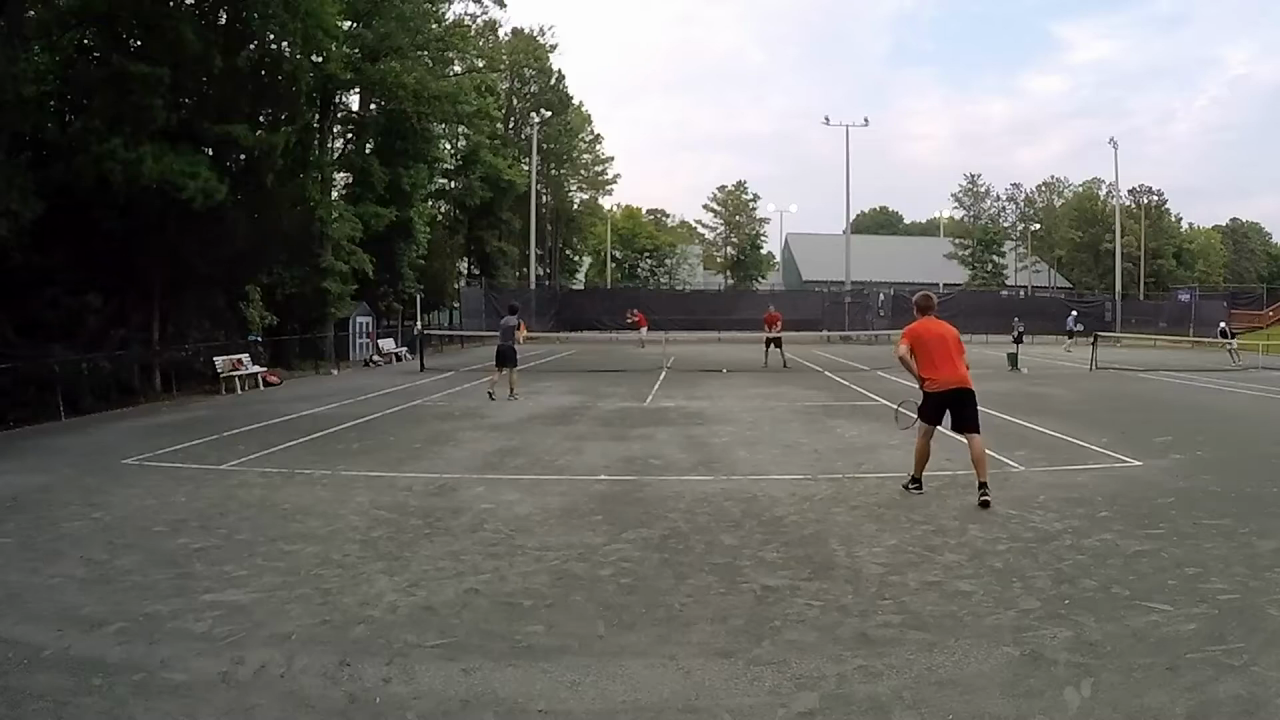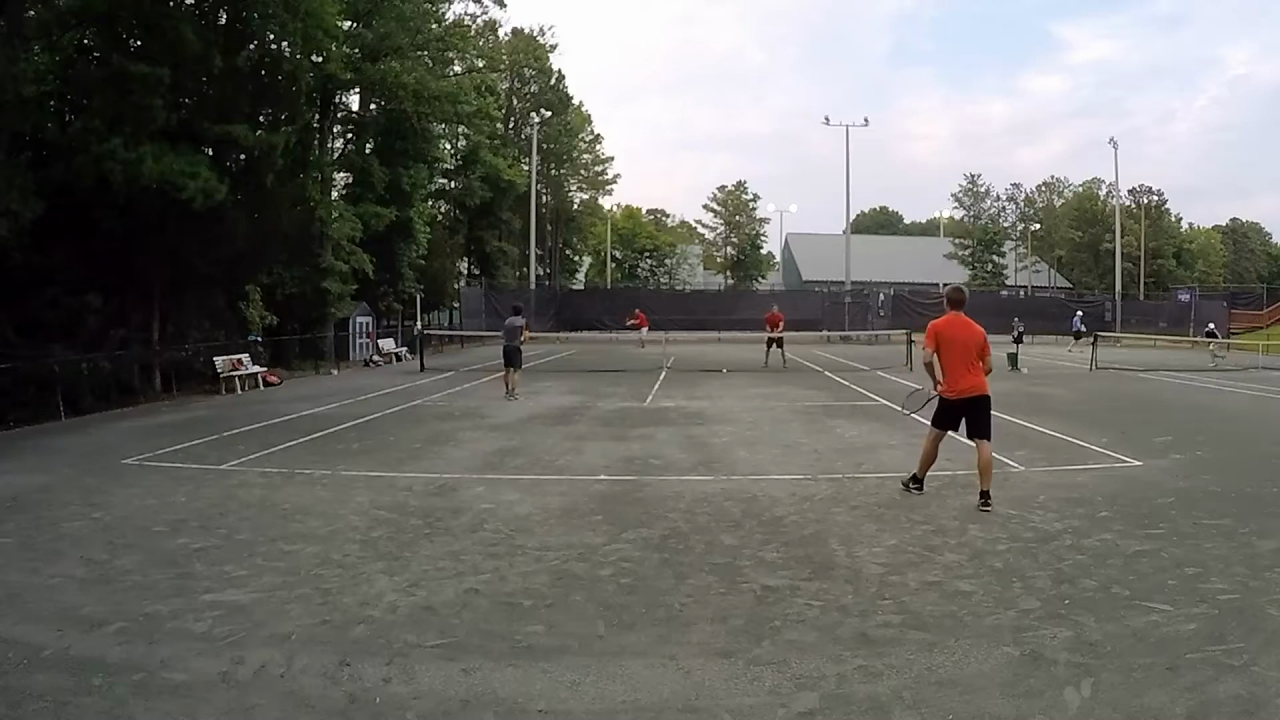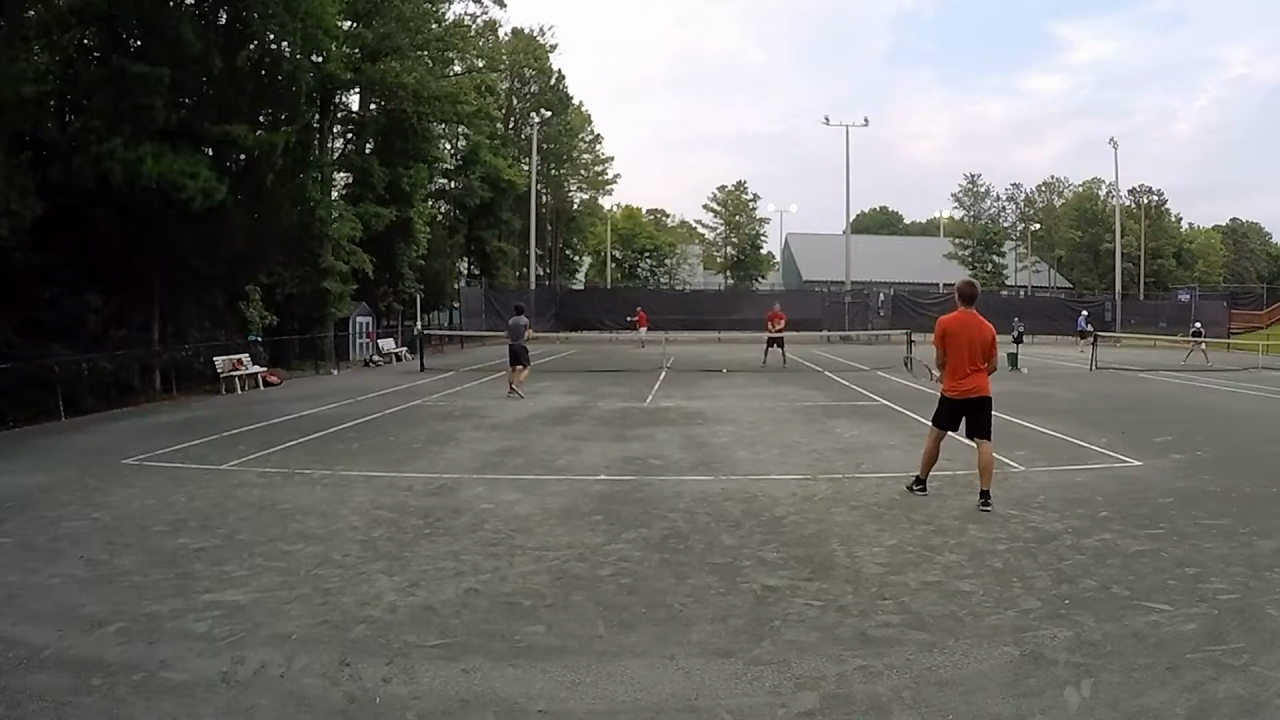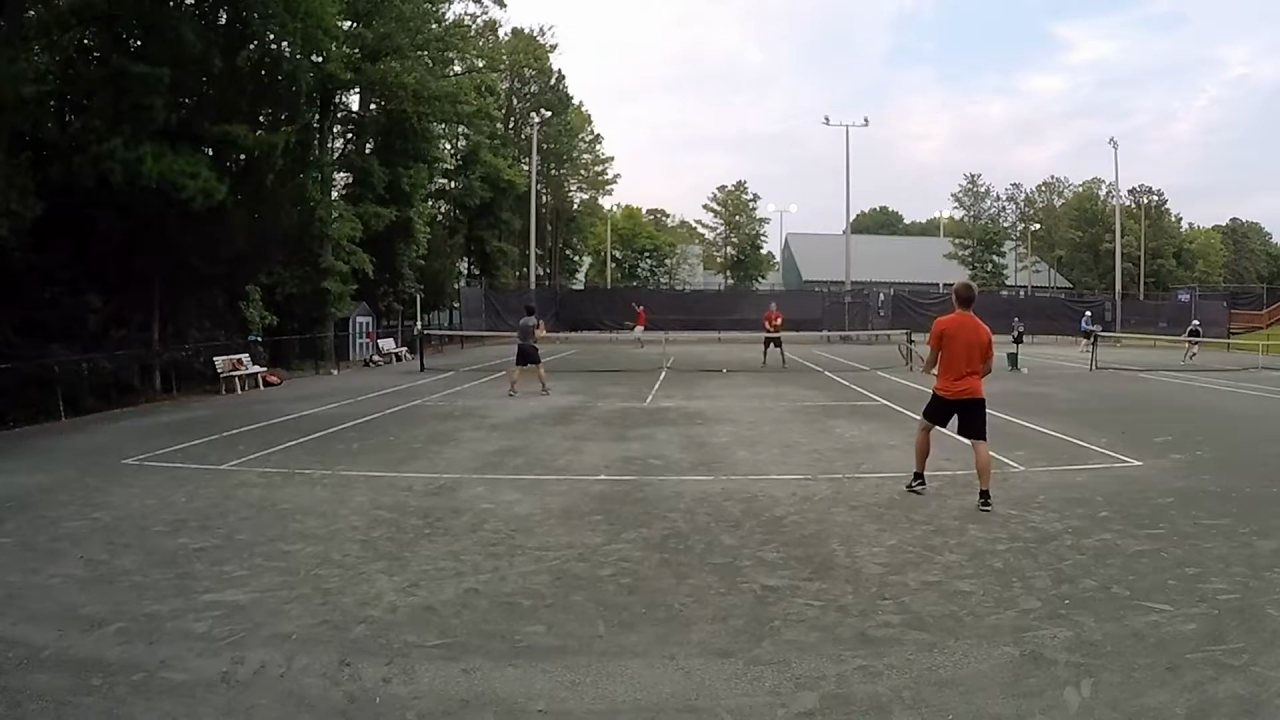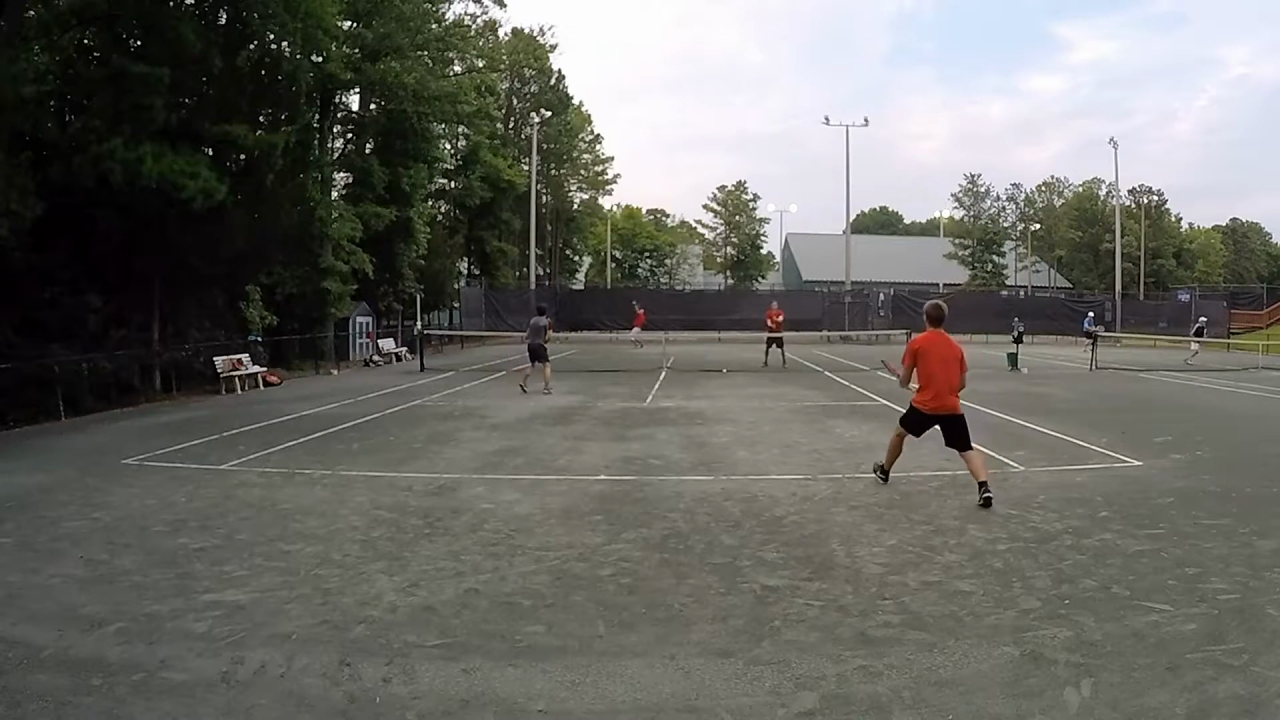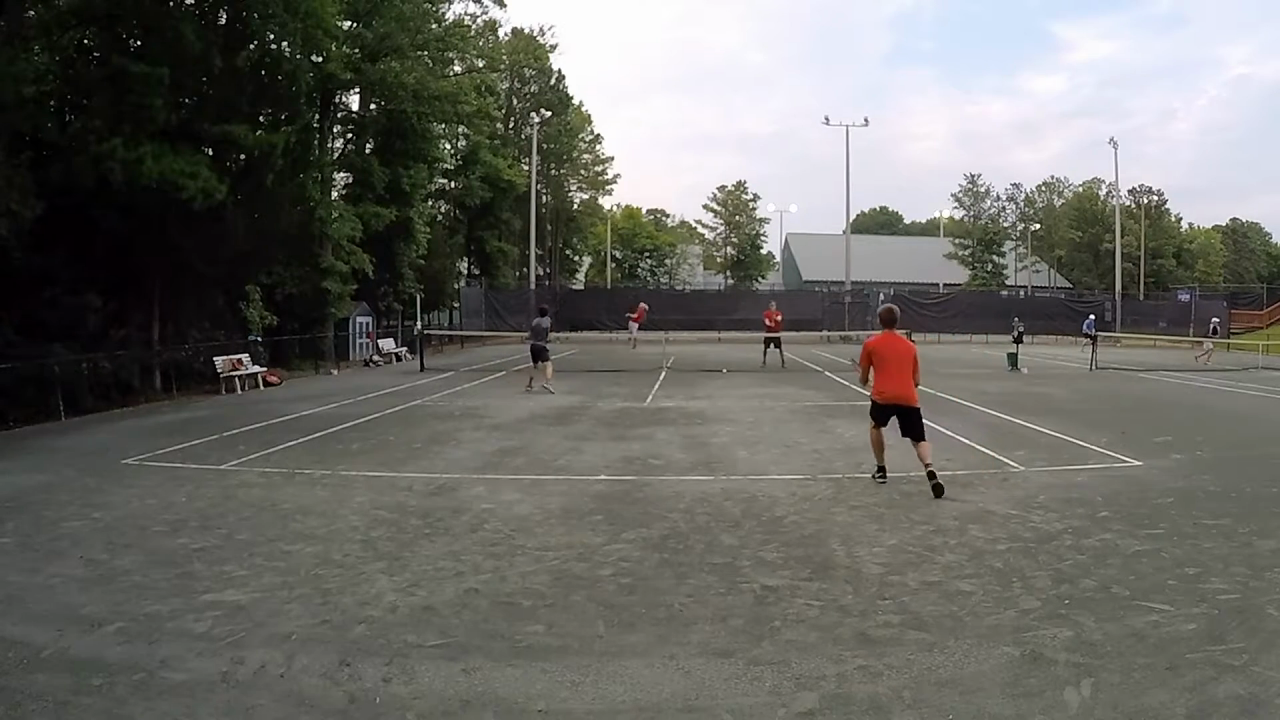
dt=0.3s
person 1, frame 1
left shoulder: (912, 330)
right shoulder: (951, 329)
left elbow: (902, 354)
right elbow: (965, 364)
left wrist: (919, 377)
left hip: (936, 388)
right hip: (963, 385)
left knee: (924, 434)
right knee: (973, 436)
left ankle: (916, 481)
right ankle: (983, 488)
person 1, frame 2
left shoulder: (936, 326)
right shoulder: (978, 330)
left elbow: (928, 360)
right elbow: (988, 366)
left wrist: (936, 382)
left hip: (952, 393)
right hip: (980, 392)
left knee: (934, 437)
right knee: (983, 443)
left ankle: (917, 481)
right ankle: (985, 496)
person 1, frame 3
left shoulder: (945, 322)
right shoulder: (988, 328)
left elbow: (940, 361)
right elbow: (993, 366)
left hip: (953, 392)
right hip: (981, 393)
left knee: (935, 437)
right knee: (984, 443)
left ankle: (920, 482)
right ankle: (985, 495)
person 1, frame 4
left shoulder: (942, 324)
right shoulder: (984, 330)
left elbow: (931, 361)
right elbow: (988, 368)
left wrist: (927, 368)
left hip: (946, 392)
right hip: (974, 394)
left knee: (924, 428)
right knee: (980, 443)
left ankle: (918, 478)
right ankle: (985, 495)
person 1, frame 5
left shoulder: (916, 342)
right shoulder: (956, 347)
left elbow: (904, 382)
right elbow: (962, 384)
left wrist: (900, 376)
left hip: (924, 405)
right hip: (952, 408)
left knee: (899, 433)
right knee: (967, 451)
left ankle: (884, 471)
right ankle: (983, 486)
person 1, frame 6
left shoulder: (870, 345)
right shoulder: (910, 347)
left elbow: (863, 381)
left wrist: (866, 382)
left hip: (883, 398)
right hip: (909, 399)
left knee: (875, 426)
right knee: (919, 442)
left ankle: (880, 470)
right ankle: (930, 471)
